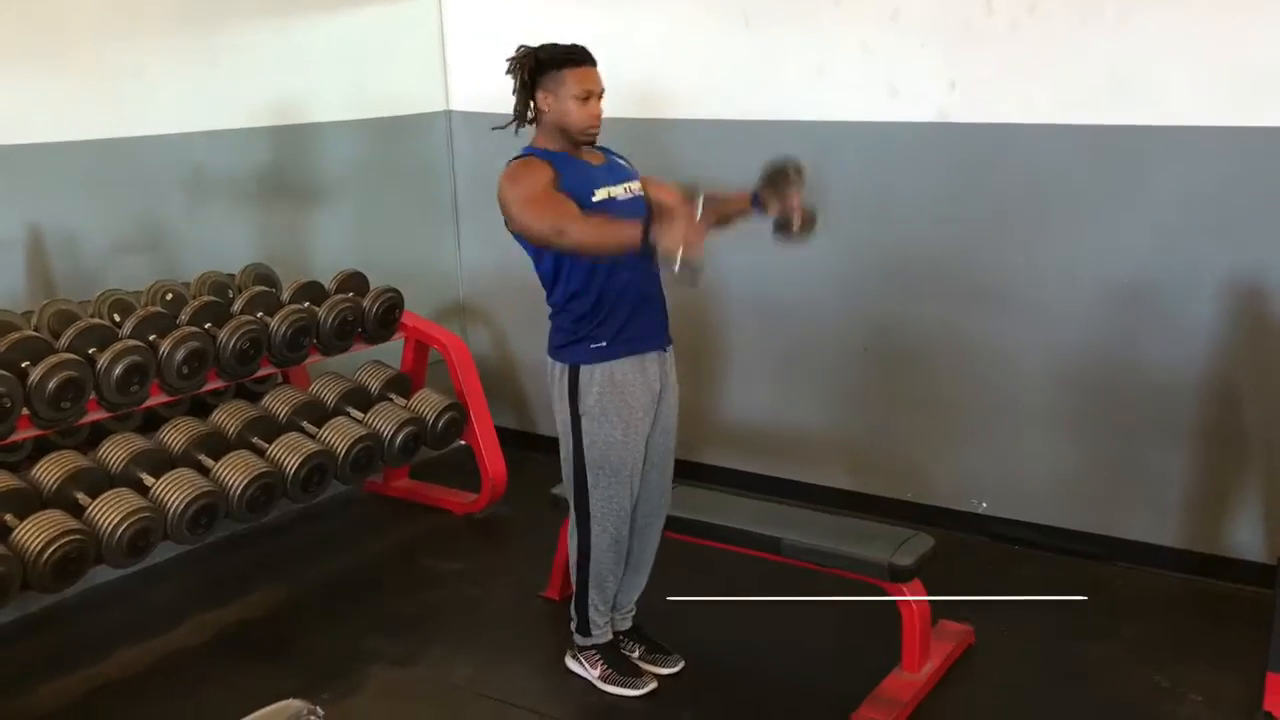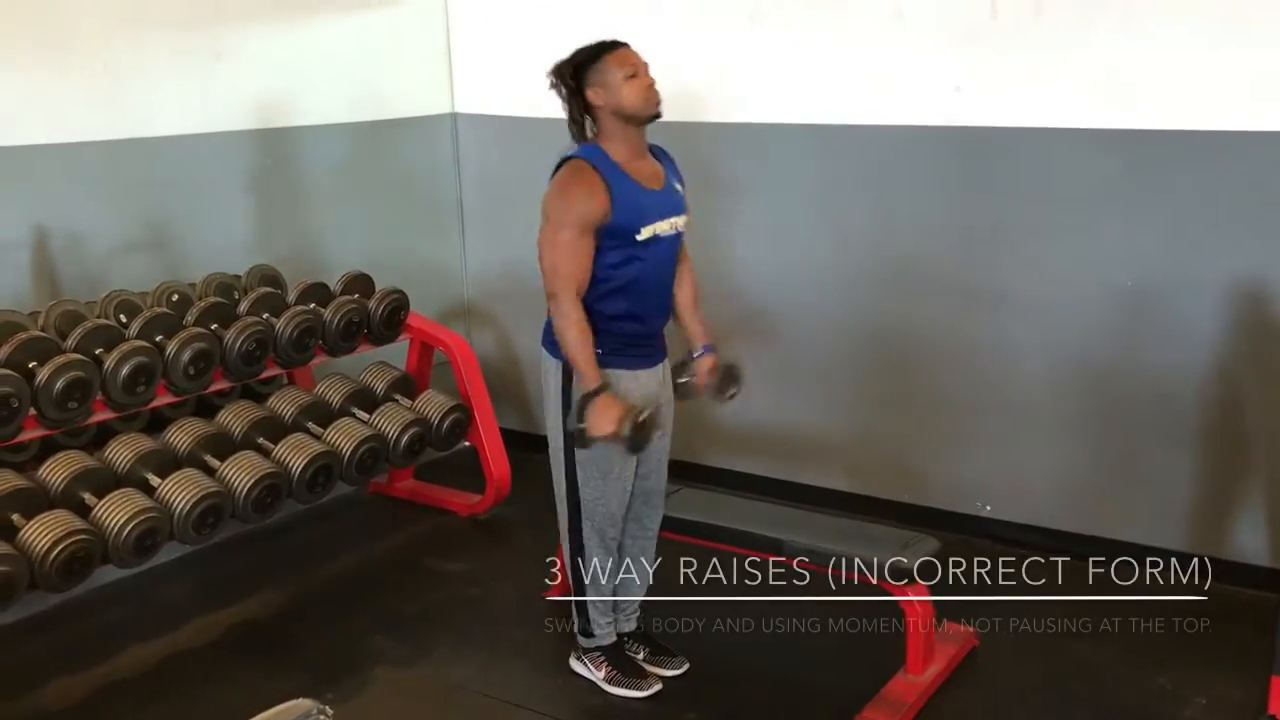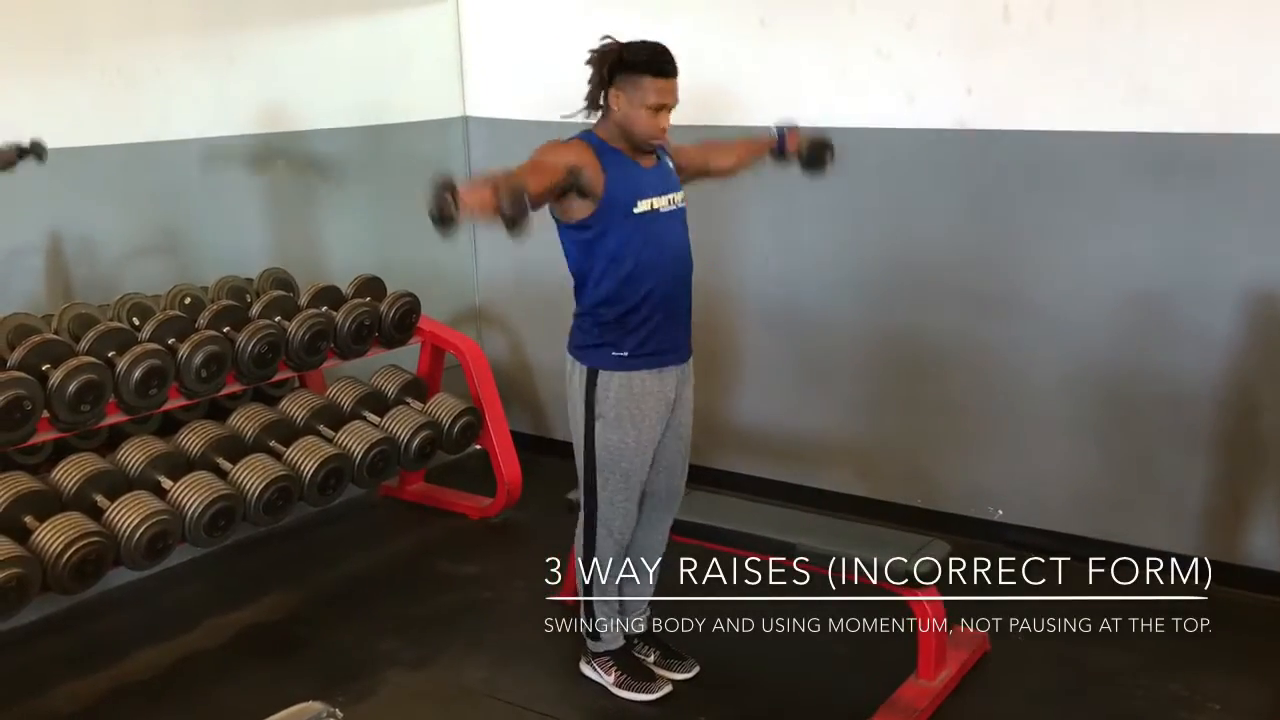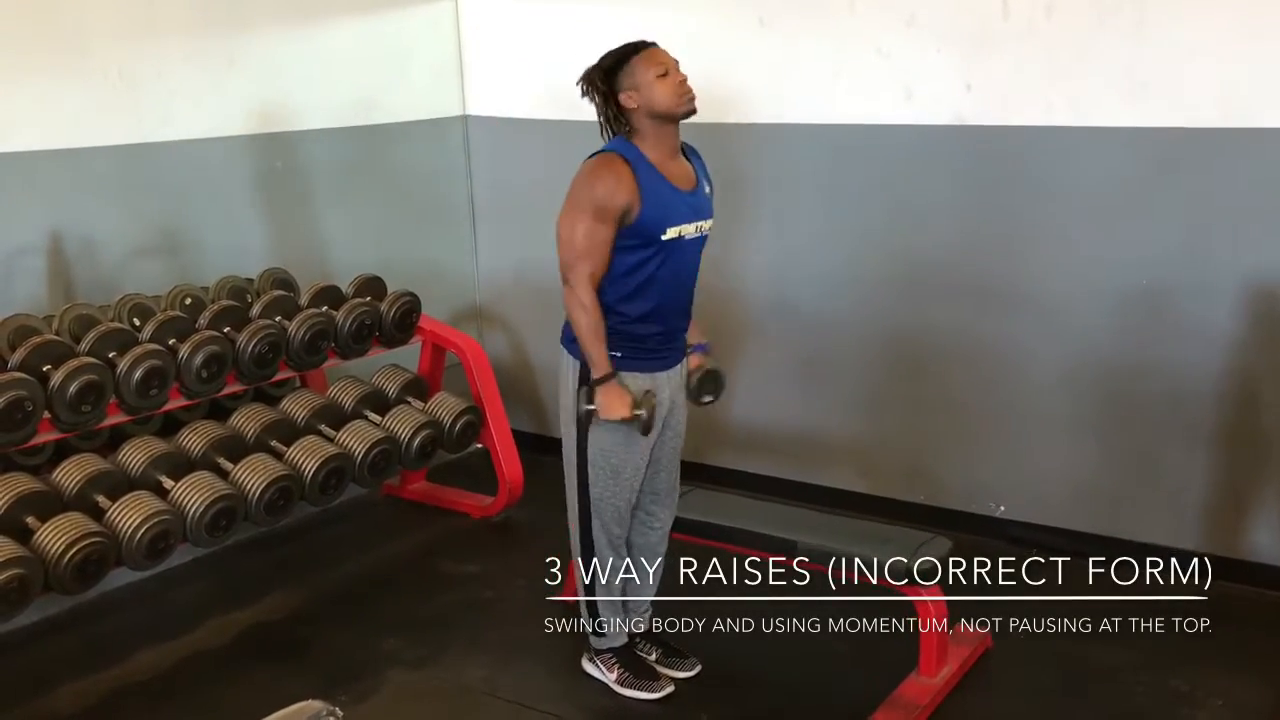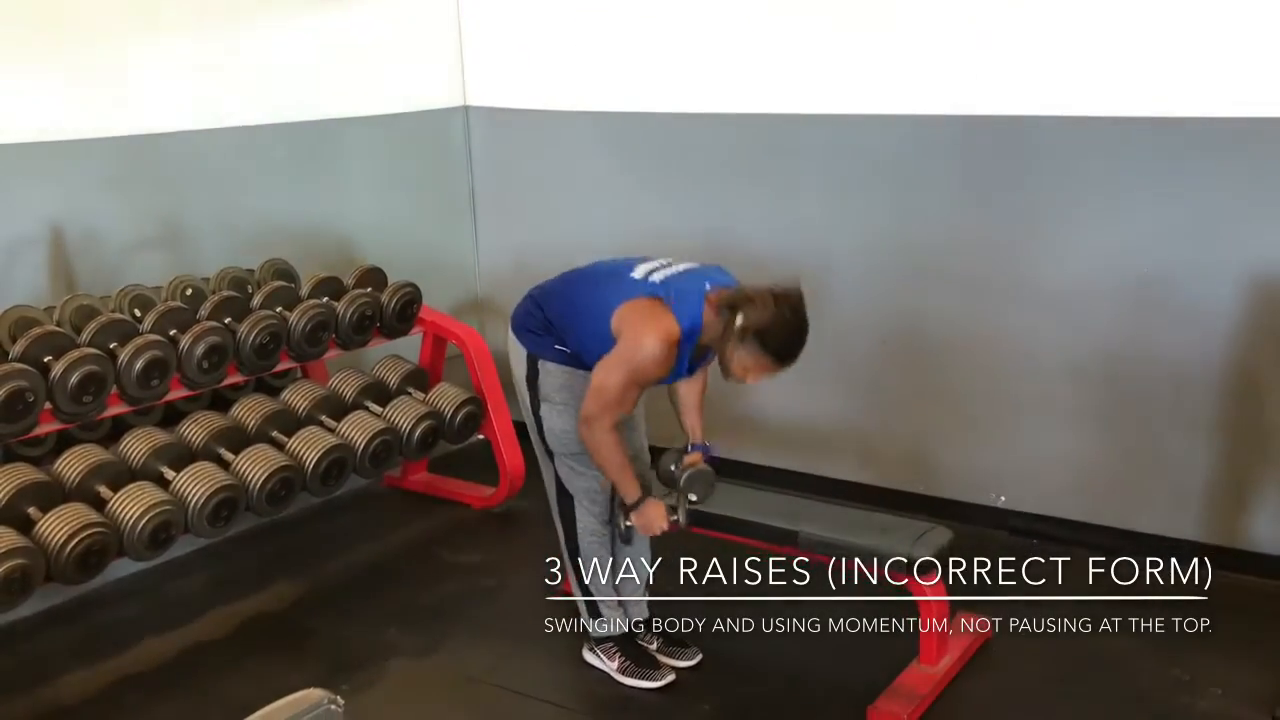
dt=1s
person 1, frame 1
left shoulder: (612, 163)
right shoulder: (526, 178)
left elbow: (688, 209)
right elbow: (570, 231)
left wrist: (754, 200)
right wrist: (651, 231)
left hip: (652, 351)
right hip: (594, 366)
left knee: (649, 502)
right knee: (604, 508)
left ankle: (621, 622)
right ankle: (590, 641)
person 1, frame 2
left shoulder: (664, 165)
right shoulder: (583, 181)
right elbow: (565, 298)
left wrist: (702, 346)
right wrist: (596, 391)
left hip: (650, 365)
right hip: (591, 373)
left knee: (644, 504)
right knee: (597, 510)
left ankle: (626, 626)
right ankle: (593, 643)
person 1, frame 3
left shoulder: (659, 156)
right shoulder: (576, 161)
left elbow: (714, 158)
right elbow: (520, 182)
left wrist: (773, 143)
right wrist: (487, 193)
left hip: (675, 364)
right hip: (614, 371)
left knee: (658, 507)
right knee: (613, 514)
left ankle: (634, 629)
right ankle: (601, 646)
person 1, frame 4
left shoulder: (694, 166)
right shoulder: (608, 178)
right elbow: (579, 287)
left wrist: (697, 343)
right wrist: (605, 381)
left hip: (668, 368)
right hip: (615, 371)
left knee: (656, 507)
right knee: (608, 513)
left ankle: (635, 626)
right ankle: (605, 644)
person 1, frame 5
left shoulder: (726, 307)
right shoulder: (655, 338)
left elbow: (691, 369)
right elbow: (595, 424)
left wrist: (697, 446)
right wrist: (640, 502)
left hip: (600, 345)
right hip: (549, 350)
left knee: (632, 476)
right knee: (587, 490)
left ankle: (635, 620)
right ankle: (606, 636)
